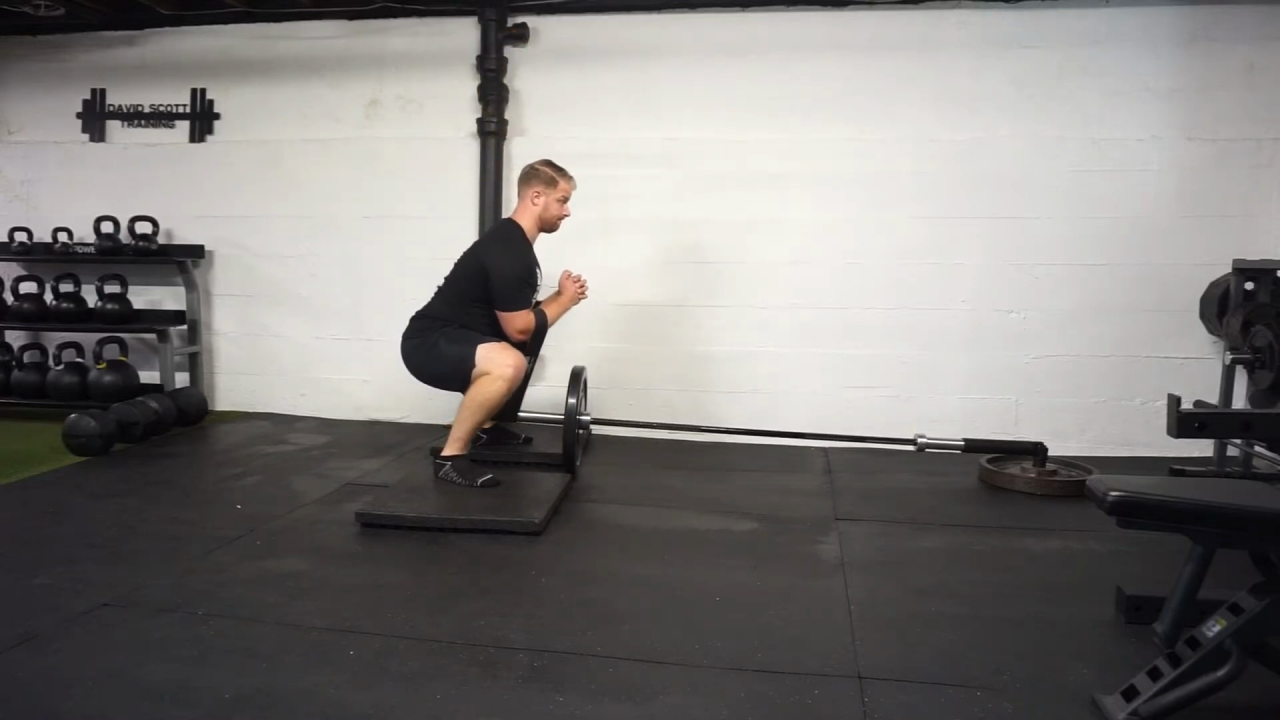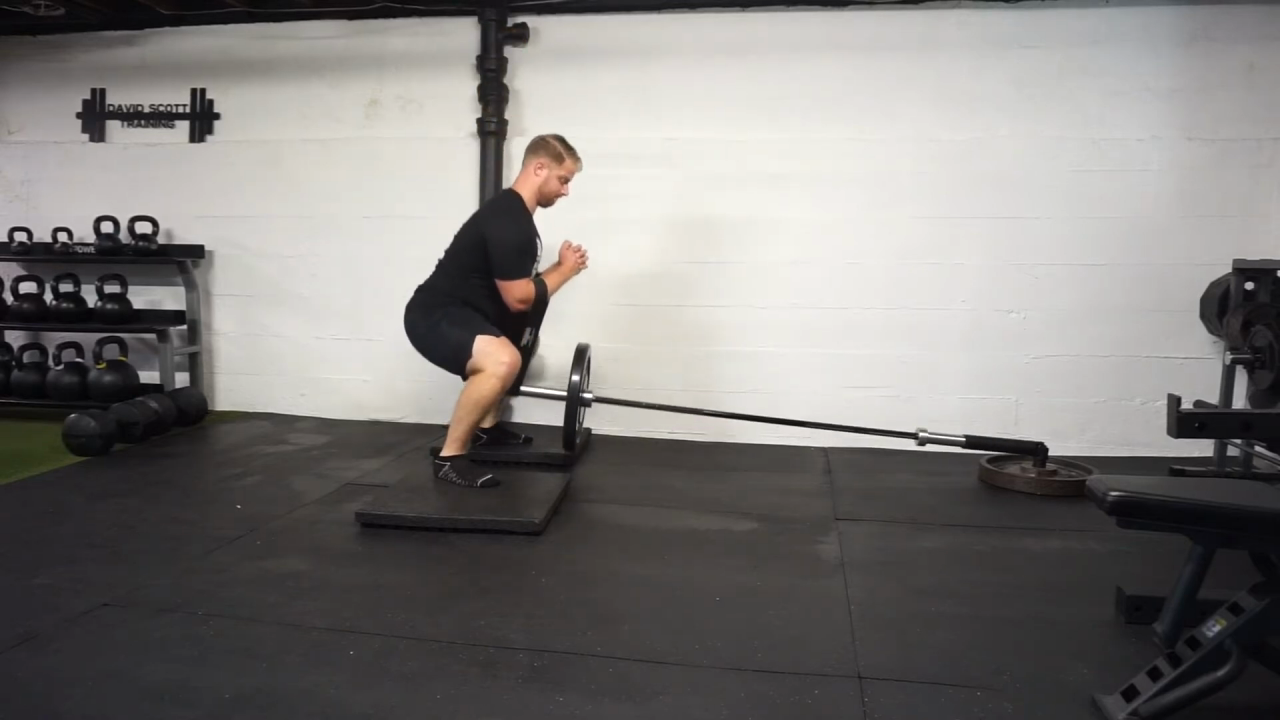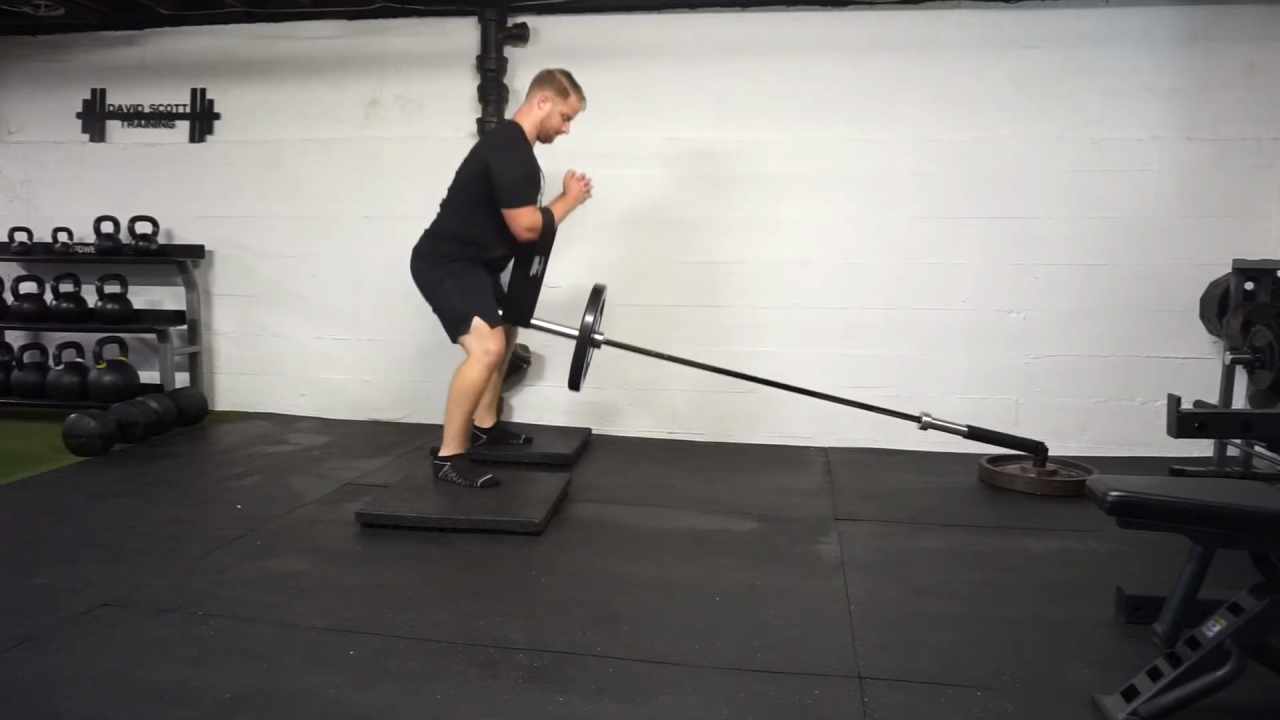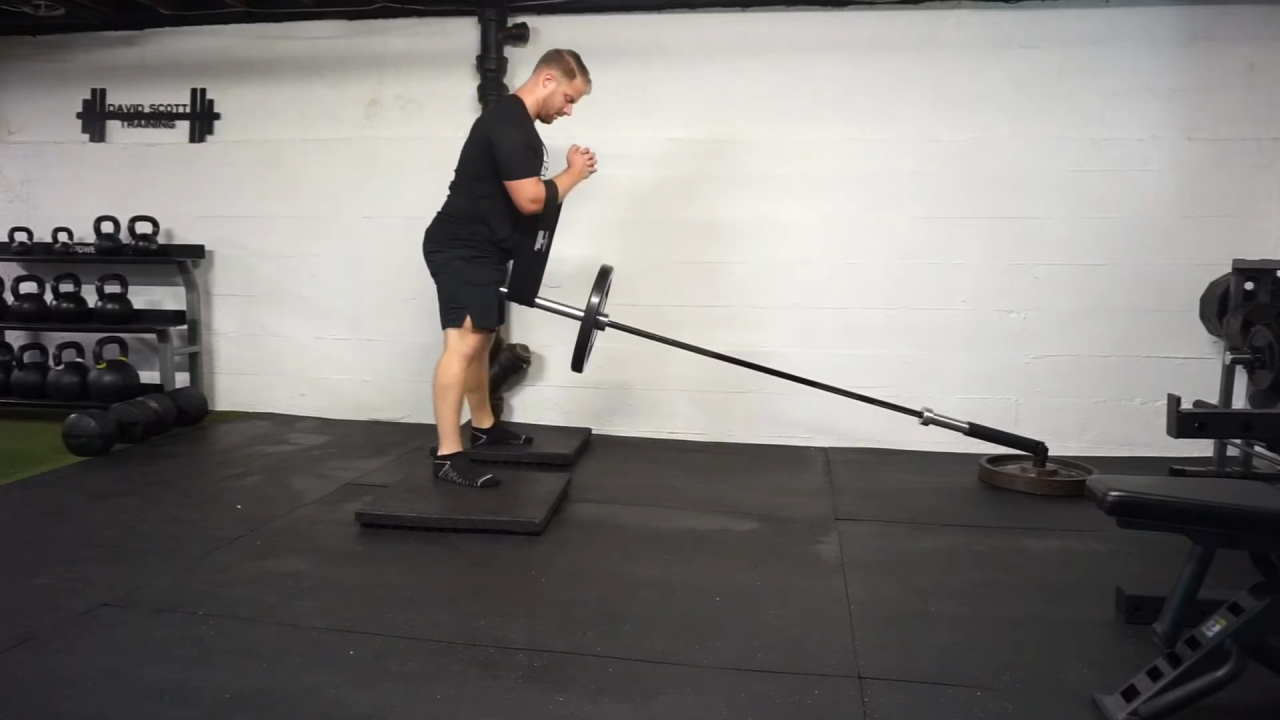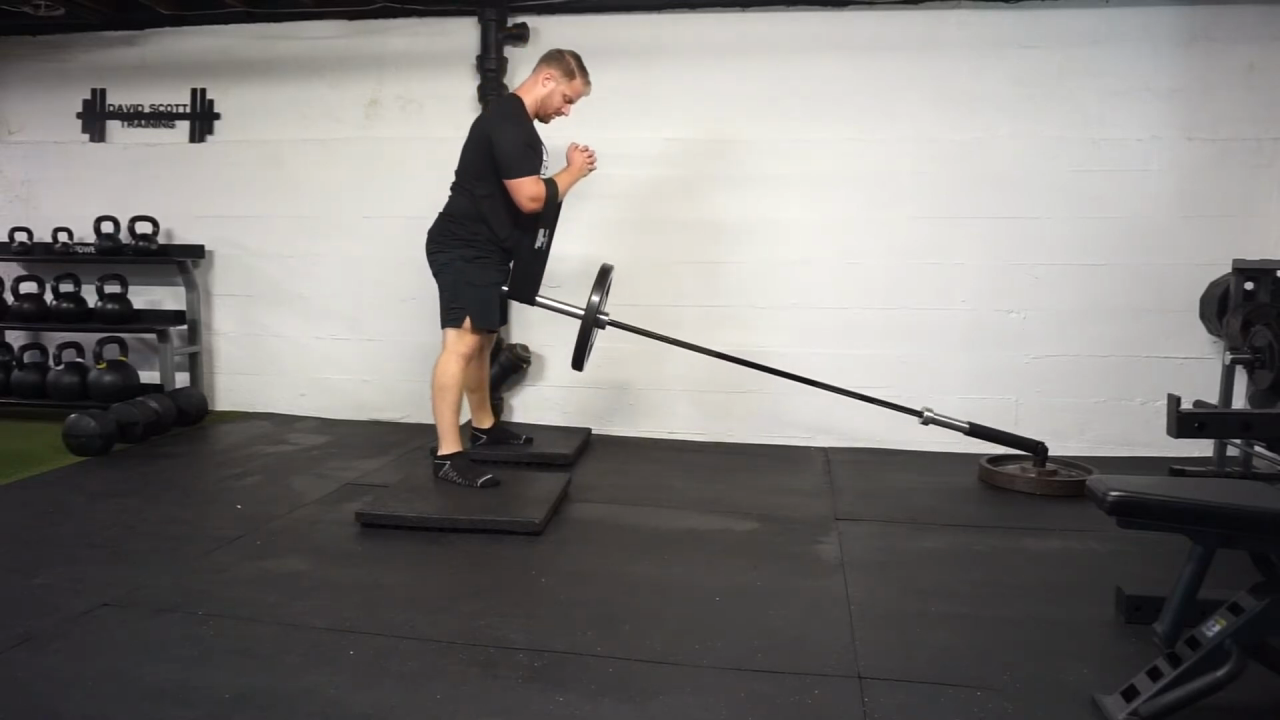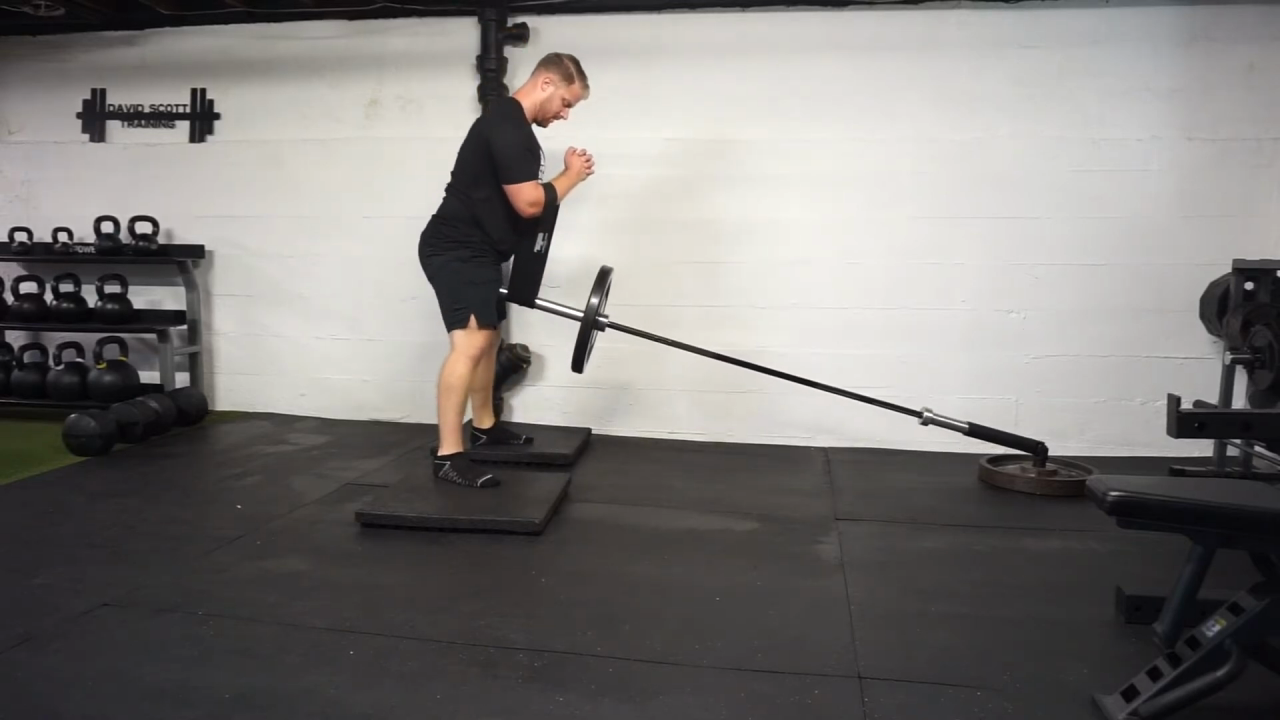
dt=0.4s
person 1, frame 1
left shoulder: (514, 242)
right shoulder: (508, 253)
left elbow: (517, 319)
right elbow: (518, 329)
left wrist: (561, 297)
right wrist: (566, 299)
left hip: (452, 336)
right hip: (429, 344)
left knee: (517, 355)
right knee: (509, 364)
left ankle: (486, 426)
right ankle: (451, 457)
person 1, frame 2
left shoulder: (514, 213)
right shoulder: (508, 222)
left elbow: (516, 290)
right elbow: (519, 298)
left wrist: (561, 268)
right wrist: (565, 270)
left hip: (460, 310)
right hip: (433, 317)
left knee: (519, 346)
right knee: (503, 361)
left ankle: (486, 427)
right ankle: (451, 457)
person 1, frame 3
left shoulder: (513, 145)
right shoulder: (510, 151)
left elbow: (519, 223)
right elbow: (526, 227)
right wrist: (570, 199)
left hip: (469, 259)
right hip: (445, 263)
left knee: (503, 337)
right knee: (487, 348)
left ankle: (485, 426)
right ankle: (450, 456)
person 1, frame 4
left shoulder: (514, 120)
right shoulder: (509, 123)
left elbow: (524, 197)
right elbow: (531, 199)
right wrist: (575, 172)
left hip: (480, 248)
right hip: (461, 249)
left knee: (481, 341)
right knee: (463, 344)
left ankle: (484, 427)
right ankle: (448, 455)
person 1, frame 5
left shoulder: (514, 120)
right shoulder: (507, 121)
left elbow: (525, 194)
right elbow: (530, 197)
right wrist: (575, 170)
left hip: (484, 249)
right hip: (464, 250)
left knee: (481, 342)
right knee: (462, 344)
left ankle: (484, 427)
right ankle: (448, 455)
person 1, frame 6
left shoulder: (510, 123)
right shoulder: (507, 126)
left elbow: (522, 199)
right elbow: (529, 203)
right wrist: (573, 174)
left hip: (477, 249)
right hip: (456, 250)
left knee: (486, 338)
right knee: (470, 343)
left ankle: (485, 425)
right ankle: (449, 455)
